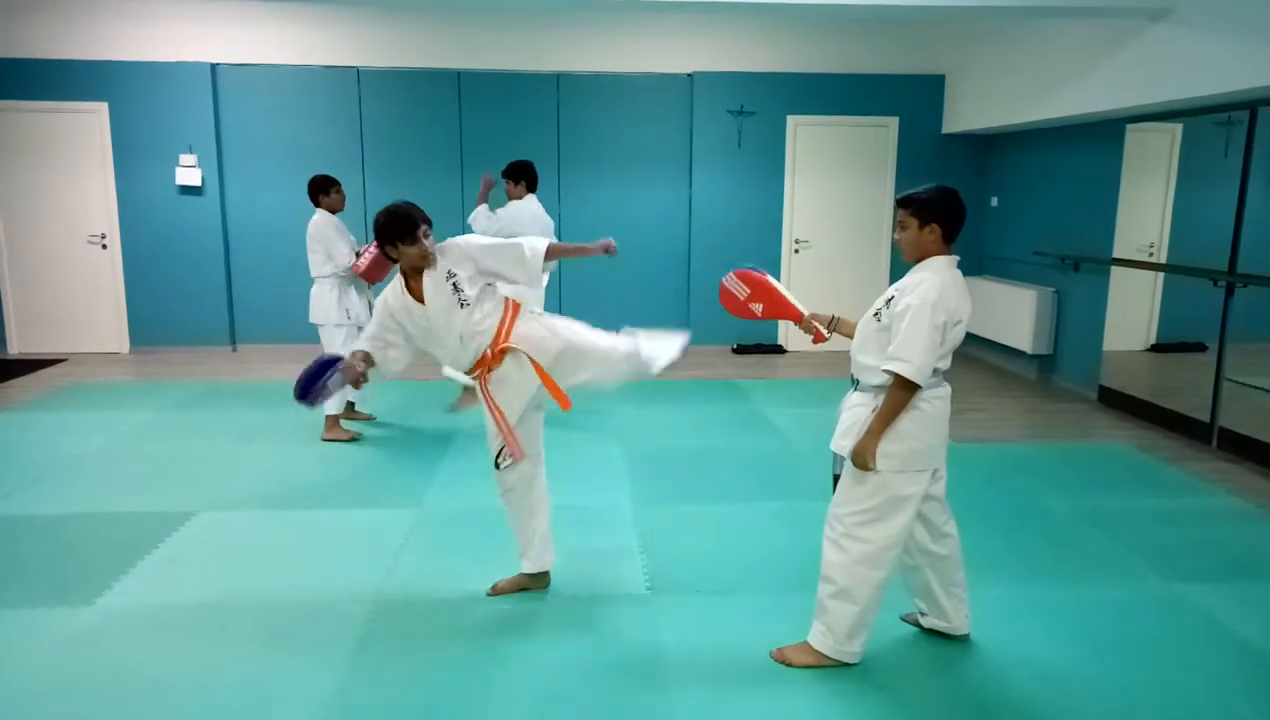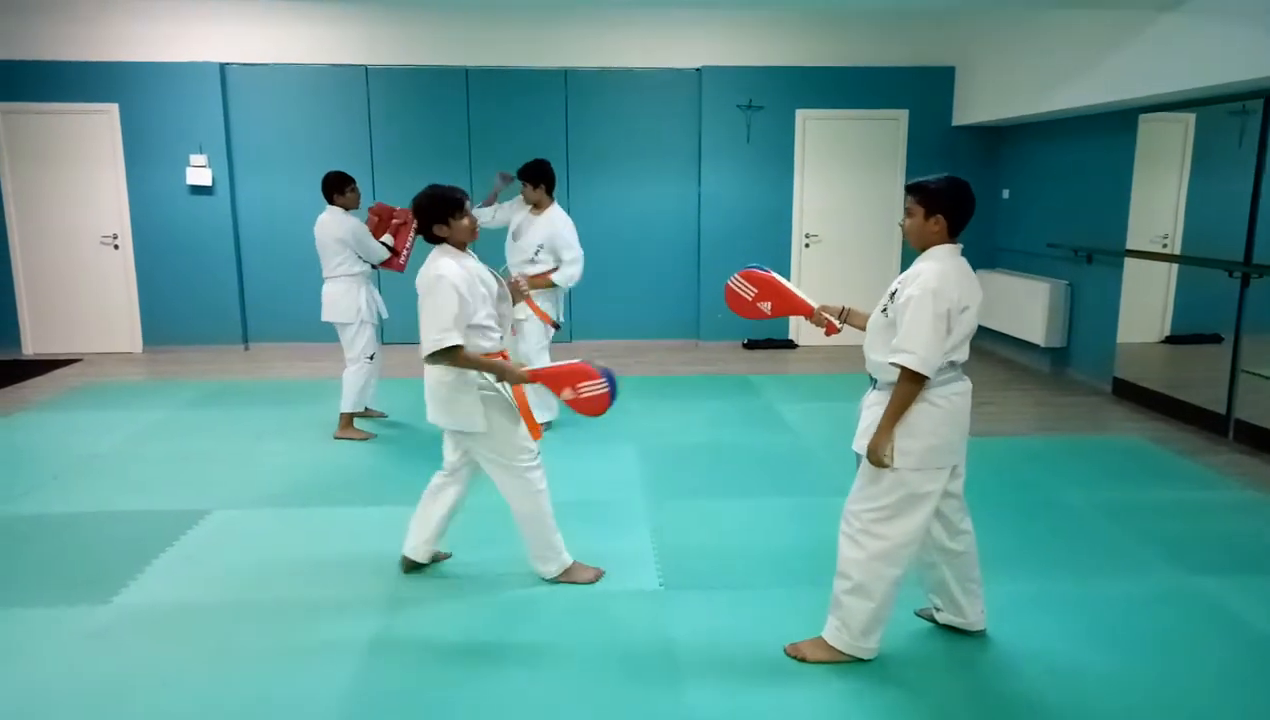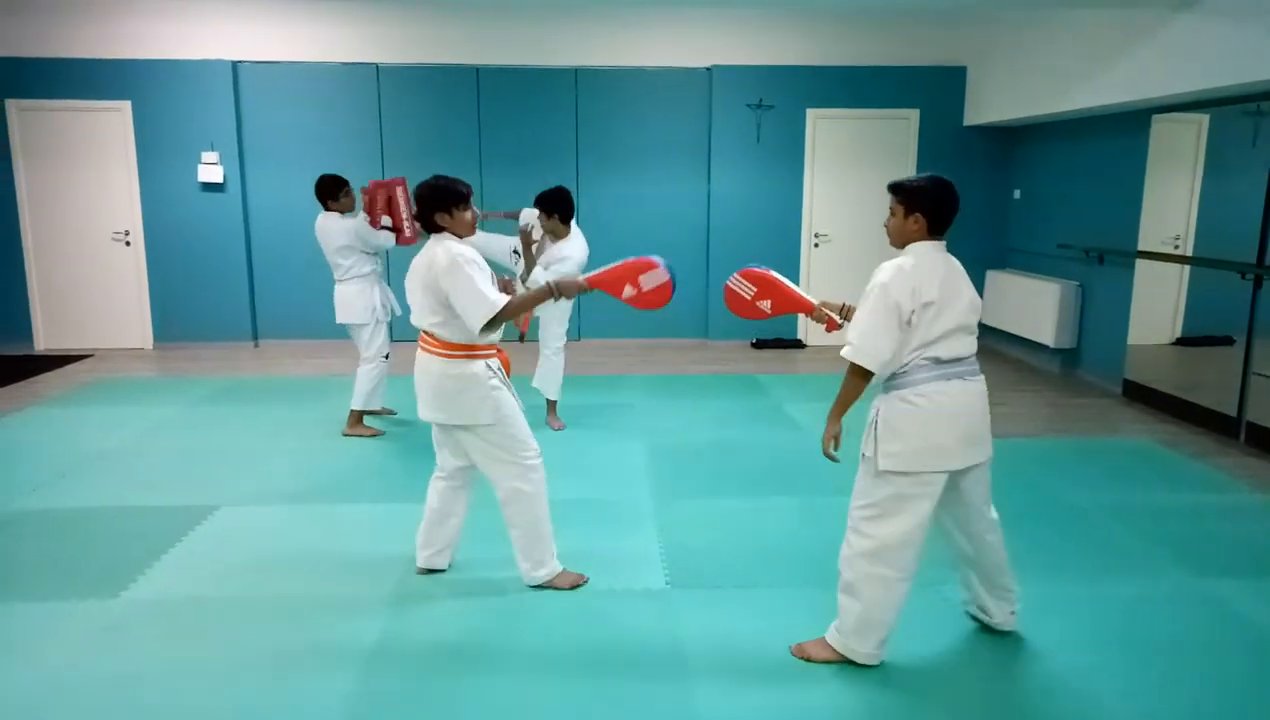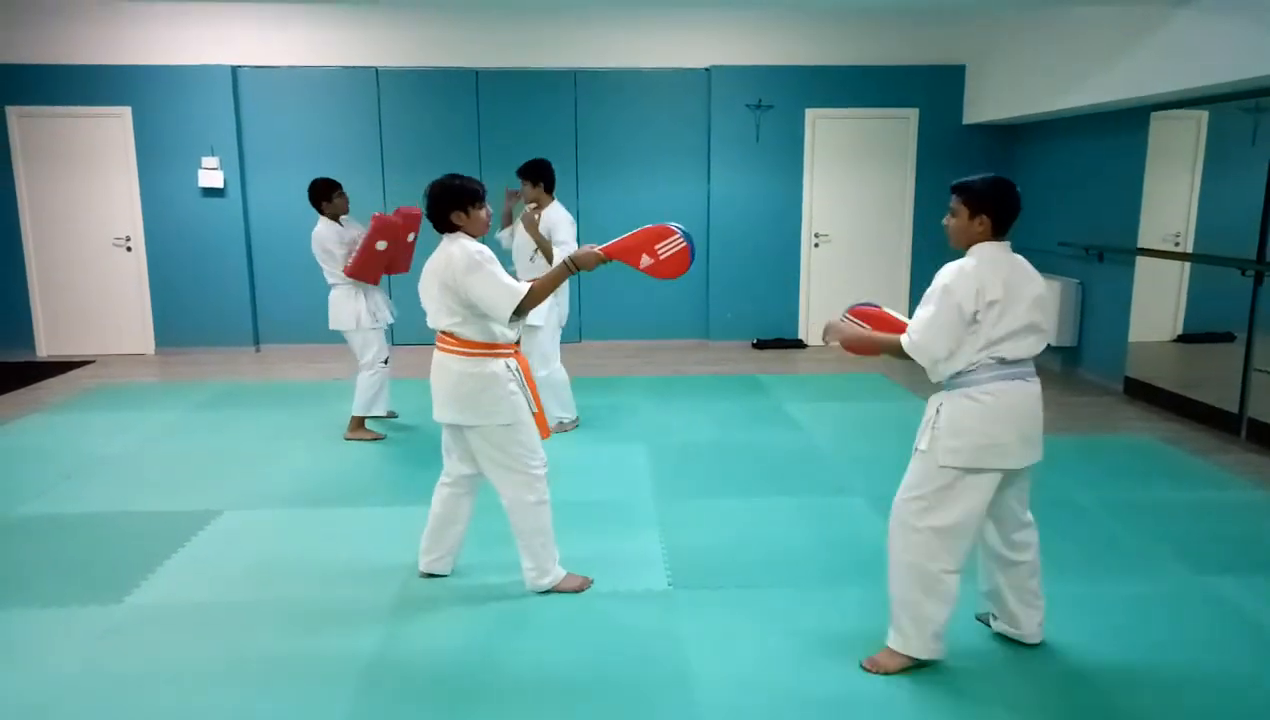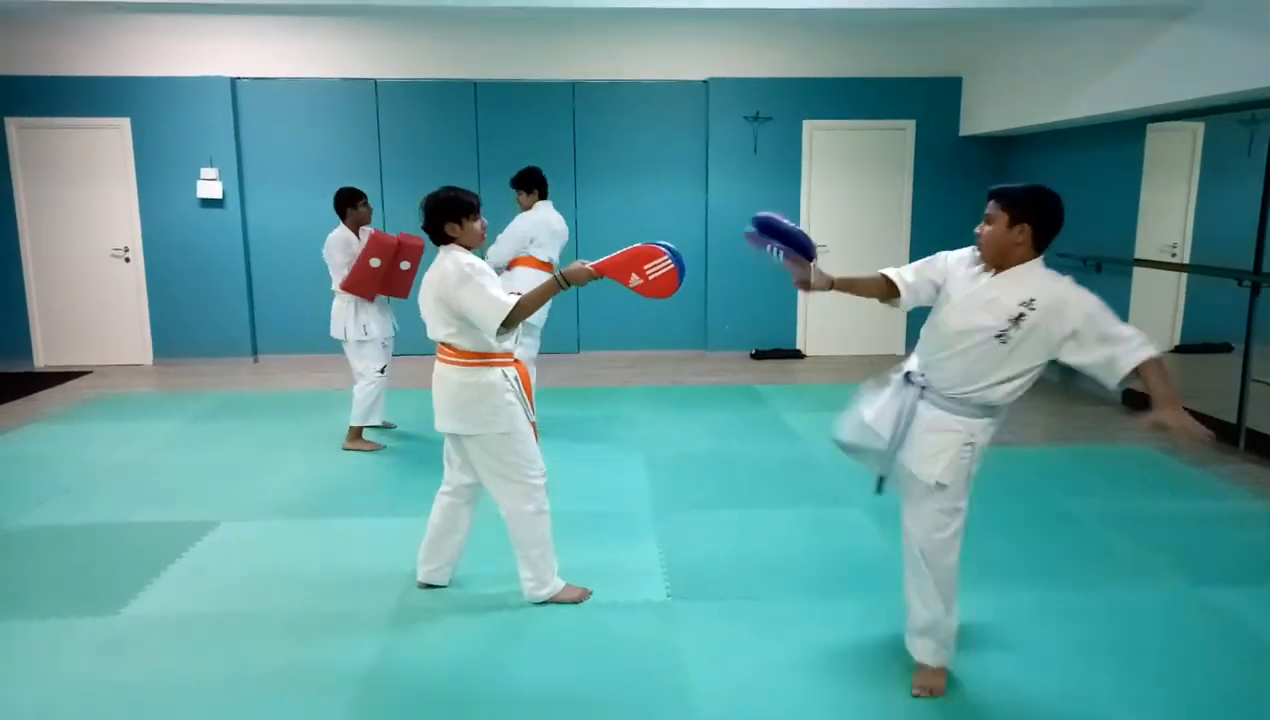
dt=0.5s
person 1, frame 1
left shoulder: (929, 289)
right shoulder: (937, 280)
left elbow: (907, 373)
right elbow: (892, 337)
left wrist: (871, 436)
right wrist: (830, 322)
left hip: (898, 421)
right hip: (916, 421)
left knee: (856, 530)
right knee: (926, 520)
left ankle: (833, 641)
right ankle: (946, 615)
person 1, frame 2
left shoulder: (929, 278)
right shoulder: (954, 271)
left elbow: (914, 365)
left wrist: (883, 430)
right wrist: (843, 315)
left hip: (918, 415)
right hip: (941, 411)
left knee: (874, 524)
right knee: (944, 516)
left ankle: (848, 638)
right ankle: (962, 611)
person 1, frame 3
left shoulder: (896, 274)
right shoulder: (955, 272)
left elbow: (867, 357)
left wrist: (835, 417)
right wrist: (845, 311)
left hip: (916, 413)
right hip: (966, 403)
left knee: (878, 529)
right knee: (974, 514)
left ankle: (853, 640)
right ankle: (998, 608)
person 1, frame 4
left shoulder: (960, 275)
right shoulder: (1027, 274)
left elbow: (919, 349)
left wrist: (857, 336)
left hip: (971, 413)
right hip: (1019, 405)
left knee: (922, 520)
right knee: (1011, 521)
left ankle: (914, 641)
right ankle: (1021, 621)
person 1, frame 5
left shoulder: (1053, 297)
right shoulder: (963, 264)
left elbow: (1129, 348)
right elbow: (899, 283)
left wrist: (1165, 402)
right wrist: (833, 282)
left hip: (954, 429)
right hip: (912, 393)
left knee: (931, 537)
right knee: (860, 438)
left ankle: (932, 653)
person 2, frame 1
left shoulder: (463, 252)
right shoulder: (391, 306)
left elbow: (529, 250)
right elbow: (375, 347)
left wrist: (588, 249)
right wrist: (356, 364)
left hip: (528, 345)
right hip: (498, 382)
left knee: (617, 357)
right knee: (515, 473)
left ankle: (662, 349)
right ankle: (536, 568)
person 2, frame 2
left shoulder: (464, 262)
right shoulder: (443, 275)
left elbow: (481, 314)
right elbow: (439, 348)
left wrist: (511, 297)
right wrist: (496, 368)
left hip: (471, 380)
right hip: (471, 387)
left knee: (458, 468)
right knee: (522, 468)
left ankle: (419, 551)
right ankle: (556, 563)
person 2, frame 3
left shoulder: (427, 258)
right shoulder: (455, 257)
right elbow: (491, 318)
left wrist: (497, 290)
right wrist: (552, 289)
left hip: (439, 370)
right hip: (468, 376)
left knee: (453, 467)
right knee: (522, 467)
left ankle: (431, 555)
right ankle: (541, 567)
person 2, frame 4
left shoulder: (439, 259)
right shoulder: (470, 255)
right elbow: (519, 305)
right wrist: (572, 263)
left hip: (455, 370)
right hip: (484, 376)
left knee: (459, 472)
right knee: (526, 474)
left ankle: (434, 559)
right ankle: (545, 573)
person 2, frame 5
left shoulder: (441, 268)
right shoulder: (464, 268)
right elbow: (506, 318)
right wrist: (562, 280)
left hip: (459, 380)
right hip: (484, 386)
left knee: (461, 482)
right knee: (526, 482)
left ankle: (432, 569)
right ankle: (544, 583)
person 3, frame 1
left shoulder: (332, 223)
right shoulder: (323, 223)
left elbow: (353, 260)
right elbow: (347, 262)
left hip: (347, 295)
right hip: (334, 297)
right knee: (342, 359)
left ankle: (348, 408)
right ankle: (331, 426)
person 3, frame 2
left shoulder: (323, 221)
right shoulder: (349, 224)
right elbow: (377, 255)
left wrist: (374, 234)
right wrist: (391, 233)
left hip: (339, 291)
right hip: (352, 294)
left knee: (367, 354)
right knee: (361, 358)
left ankle: (360, 406)
right ankle: (345, 425)
person 3, frame 3
left shoulder: (323, 222)
right shoulder: (351, 227)
right elbow: (385, 241)
left wrist: (368, 215)
right wrist: (387, 219)
left hip: (351, 292)
right hip: (364, 294)
left knee: (373, 353)
right knee: (376, 357)
left ankle: (369, 404)
right ankle: (354, 422)
person 3, frame 4
left shoulder: (346, 223)
right shoulder: (324, 234)
left hip: (364, 298)
right hip: (353, 302)
left knee: (377, 358)
right knee: (375, 362)
left ankle: (373, 407)
right ankle: (355, 426)
person 3, frame 5
left shoulder: (369, 234)
right shoulder: (336, 240)
left hip: (374, 309)
right hip: (354, 313)
left knee: (380, 368)
right knee: (372, 373)
left ankle: (370, 417)
right ankle: (353, 436)
person 4, frame 1
left shoulder: (518, 209)
right shoulder: (543, 217)
left elbow: (482, 226)
right elbow: (551, 259)
left wrist: (483, 193)
left hip: (510, 285)
right hip: (530, 288)
left ankle: (470, 390)
person 4, frame 2
left shoulder: (560, 224)
right shoulder: (520, 206)
left elbow: (573, 270)
right elbow: (483, 215)
left wrist: (533, 284)
right wrist: (497, 188)
left hip: (539, 298)
left knee: (534, 355)
right knee: (515, 351)
left ankle: (542, 416)
person 4, frame 3
left shoulder: (574, 254)
right shoulder: (549, 225)
left elbow: (539, 285)
right elbow: (527, 216)
left wrist: (526, 248)
right wrist: (499, 214)
right hip: (532, 261)
left knee: (552, 345)
left ankle: (551, 410)
person 4, frame 4
left shoulder: (560, 219)
right shoulder: (530, 212)
left elbow: (565, 262)
right elbow: (507, 239)
left wrist: (534, 233)
right wrist: (507, 209)
left hip: (546, 298)
left knee: (544, 363)
right knee: (526, 356)
left ankle: (567, 416)
person 4, frame 5
left shoulder: (529, 219)
right shoulder: (559, 222)
left elbow: (499, 256)
left wrist: (486, 261)
right wrist: (506, 242)
left hip: (522, 282)
right hip: (542, 284)
right knee: (524, 351)
